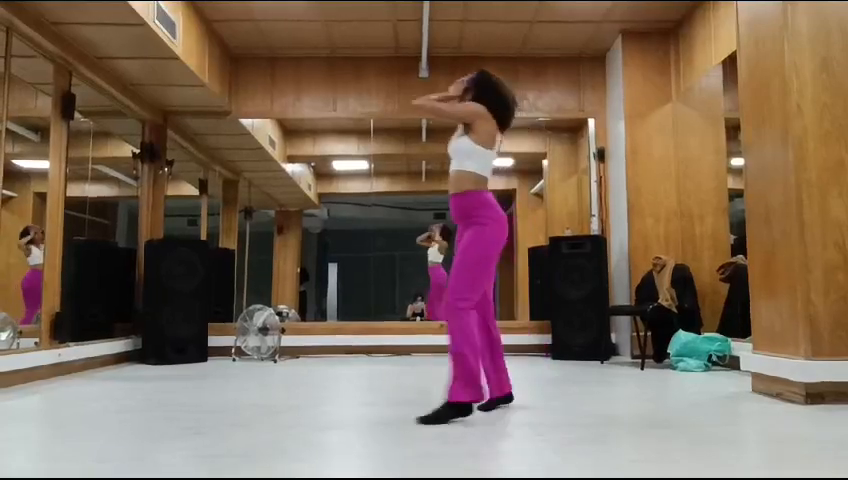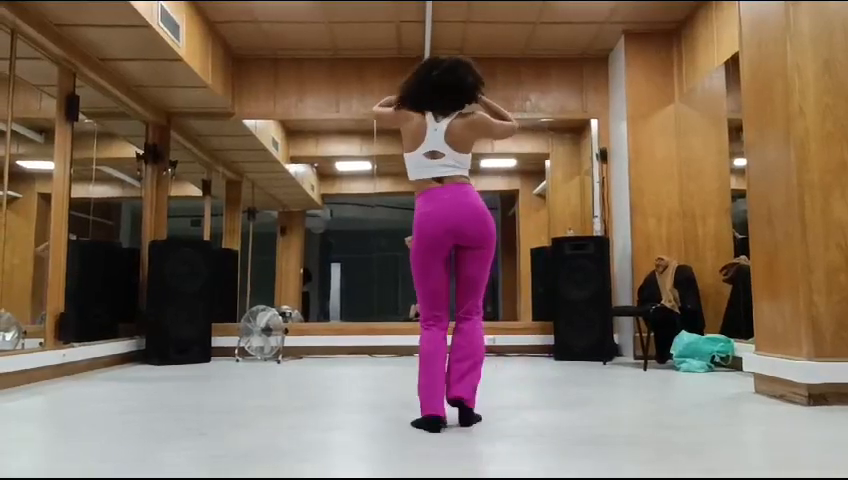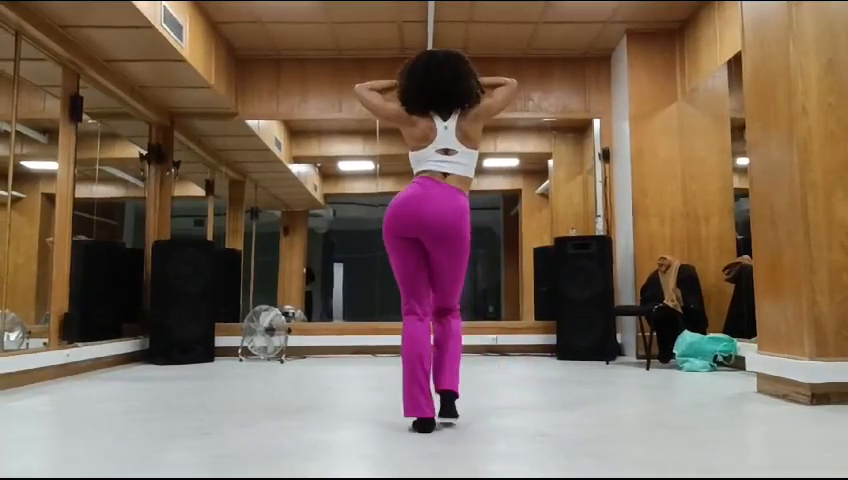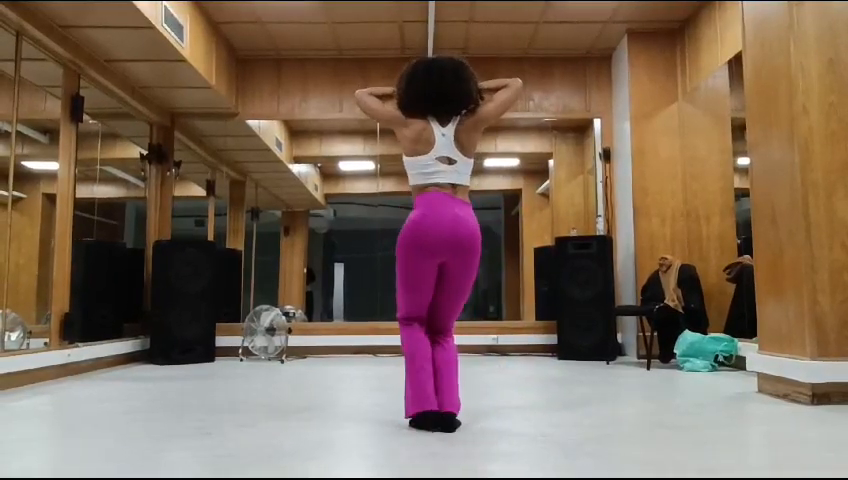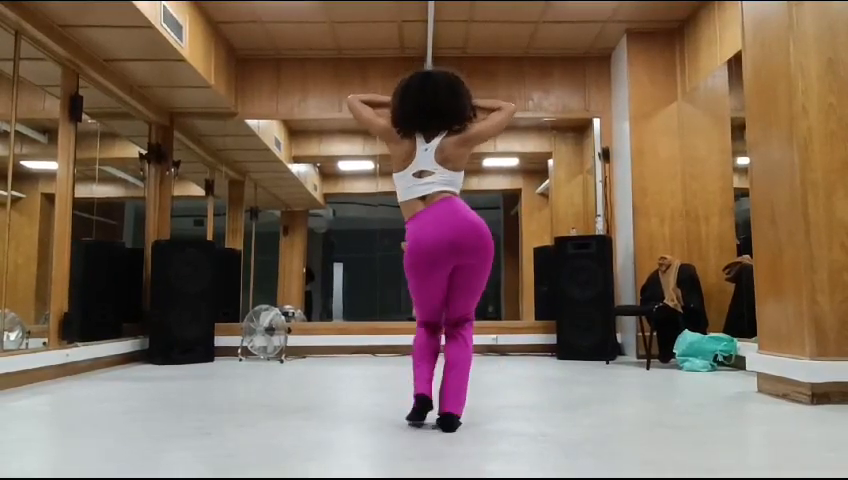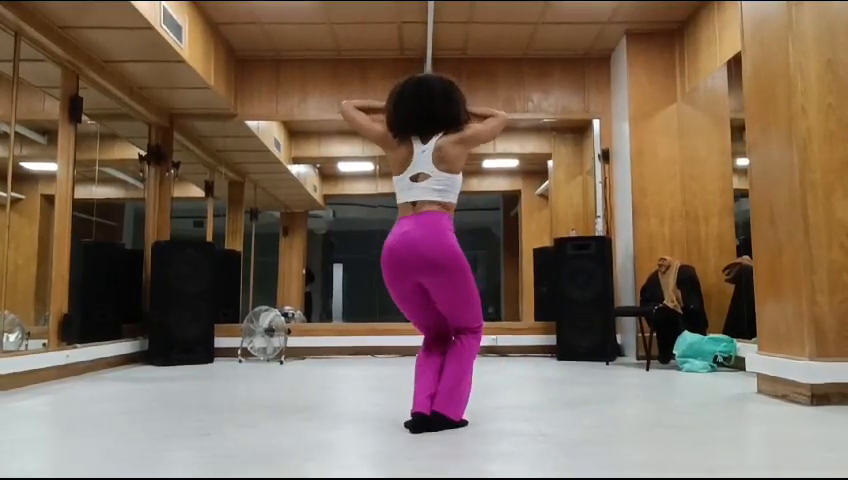
dt=0.4s
person 1, frame 1
left shoulder: (480, 113)
right shoulder: (475, 130)
left elbow: (420, 104)
left wrist: (453, 95)
left hip: (484, 220)
right hip: (471, 221)
left knee: (457, 302)
right knee: (479, 308)
left ankle: (461, 397)
right ankle: (500, 389)
person 1, frame 2
left shoulder: (408, 118)
right shoulder: (471, 121)
left elbow: (377, 109)
right elbow: (511, 126)
left wrist: (411, 96)
right wrist: (481, 99)
left hip: (430, 216)
right hip: (472, 211)
left knee: (433, 319)
right knee: (469, 313)
left ankle: (433, 411)
right ankle: (462, 399)
person 1, frame 3
left shoulder: (411, 121)
right shoulder: (473, 117)
left elbow: (362, 90)
right elbow: (510, 85)
left wrist: (400, 82)
right wrist: (473, 82)
left hip: (406, 207)
right hip: (450, 213)
left knee: (415, 311)
right knee: (447, 309)
left ankle: (421, 411)
right ankle: (448, 390)
person 1, frame 4
left shoulder: (407, 125)
right shoulder: (471, 124)
left elbow: (362, 96)
right elbow: (514, 85)
left wrist: (400, 90)
right wrist: (476, 88)
left hip: (425, 223)
right hip: (466, 227)
left knee: (412, 320)
right knee: (441, 328)
left ankle: (424, 407)
right ankle: (448, 410)
person 1, frame 5
left shoulder: (397, 140)
right shoulder: (460, 141)
left elbow: (353, 100)
right elbow: (508, 109)
left wrist: (394, 100)
right wrist: (470, 103)
left hip: (423, 240)
right hip: (466, 228)
left knee: (428, 325)
right knee: (460, 324)
left ankle: (421, 393)
right ankle: (450, 410)
person 1, frame 6
left shoulder: (395, 145)
right shoulder: (456, 142)
left elbow: (347, 108)
right elbow: (500, 118)
left wrist: (388, 105)
right wrist: (463, 110)
left hip: (396, 247)
right hip: (436, 243)
left knee: (436, 336)
right knee: (469, 331)
left ankle: (422, 409)
right ankle: (446, 410)
